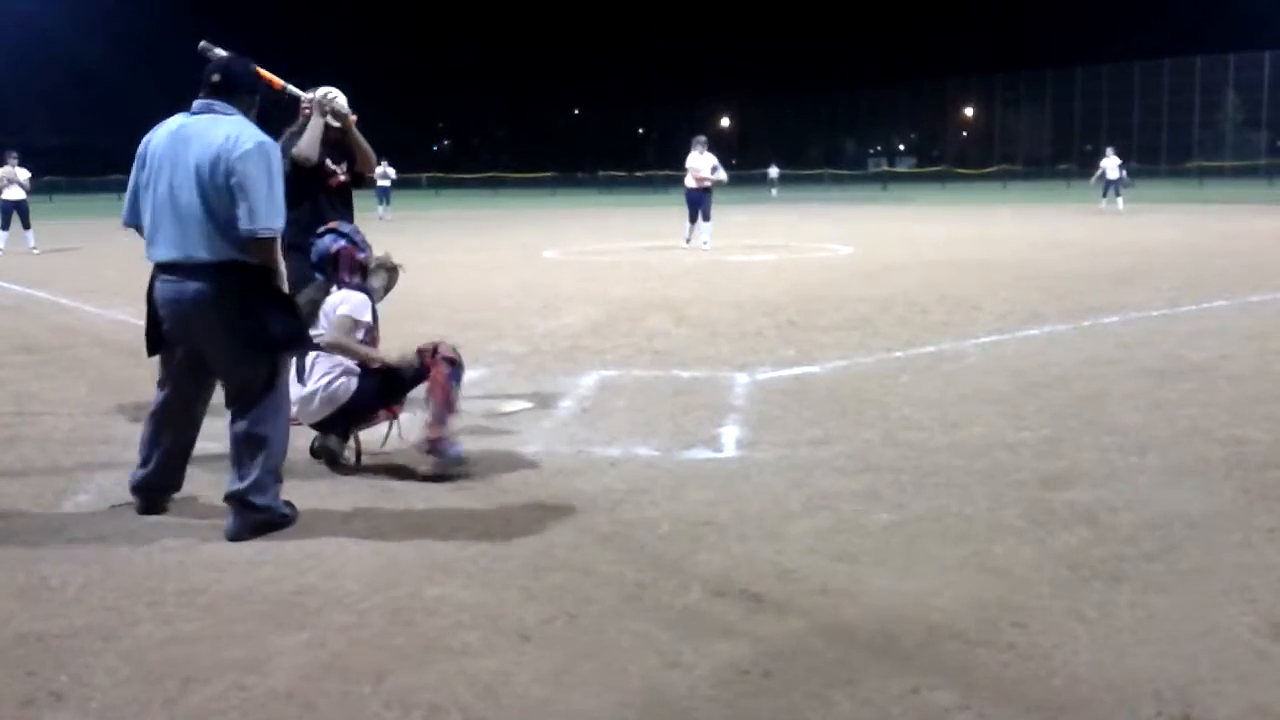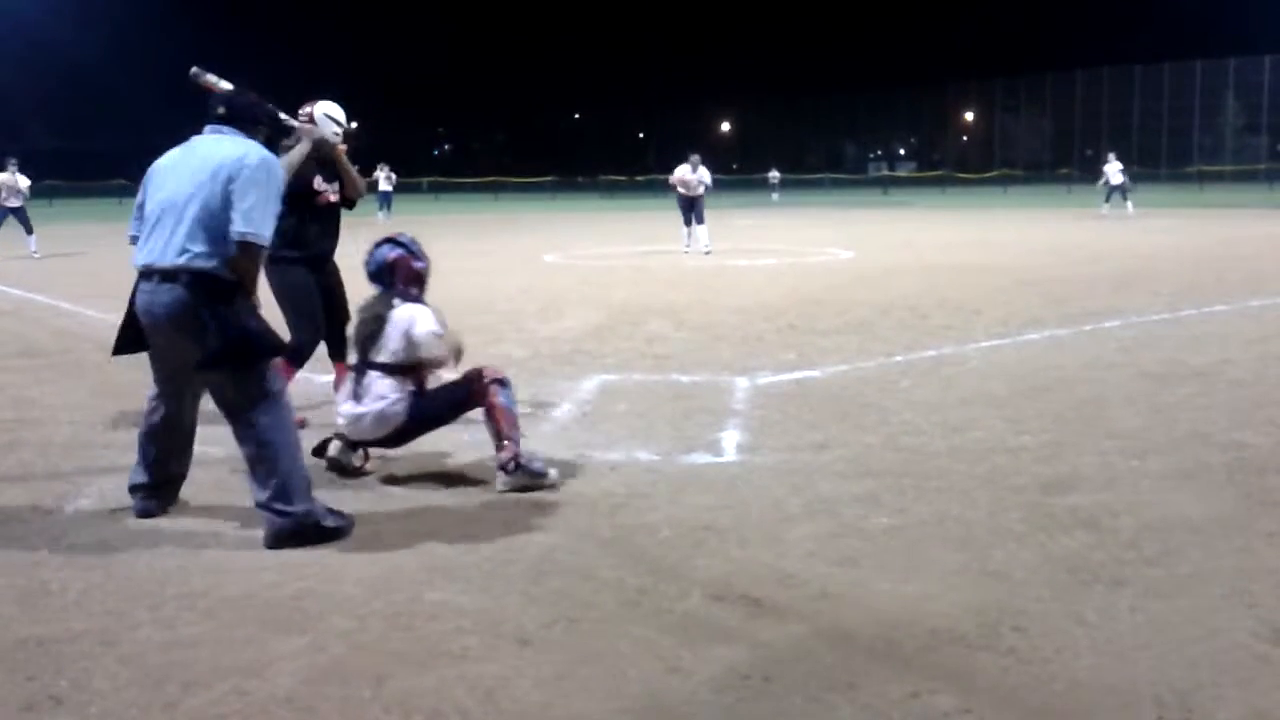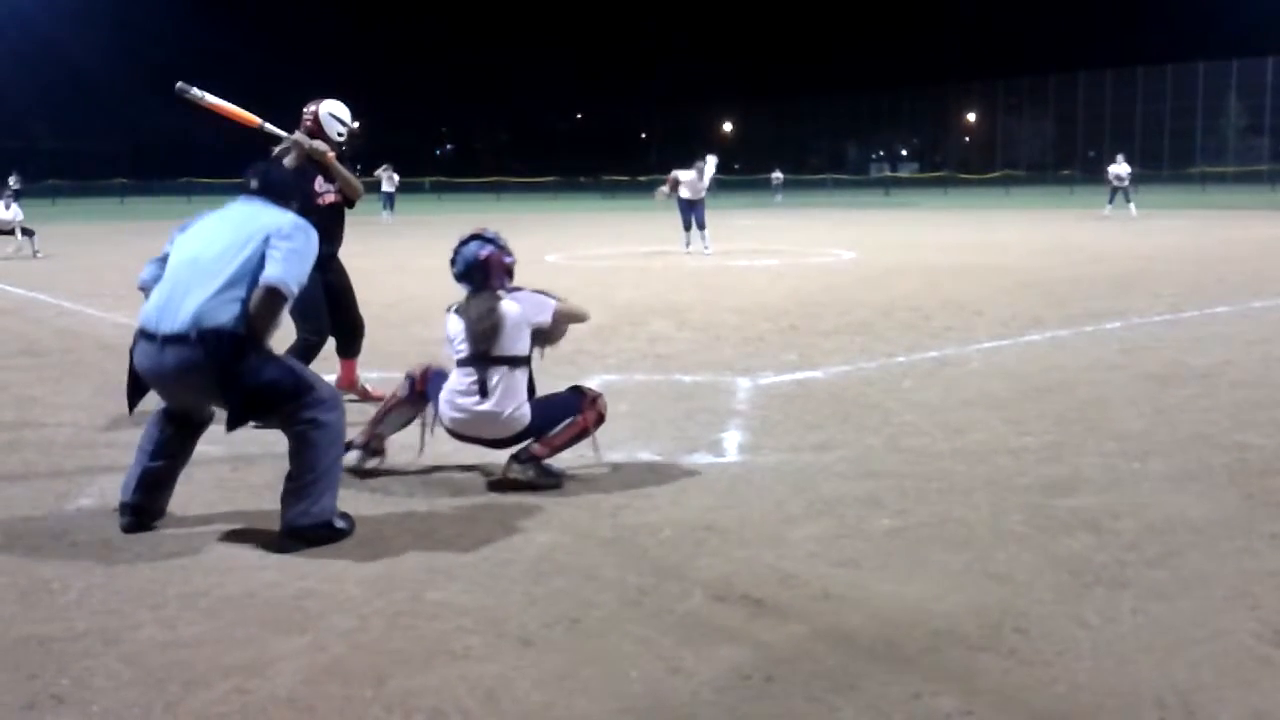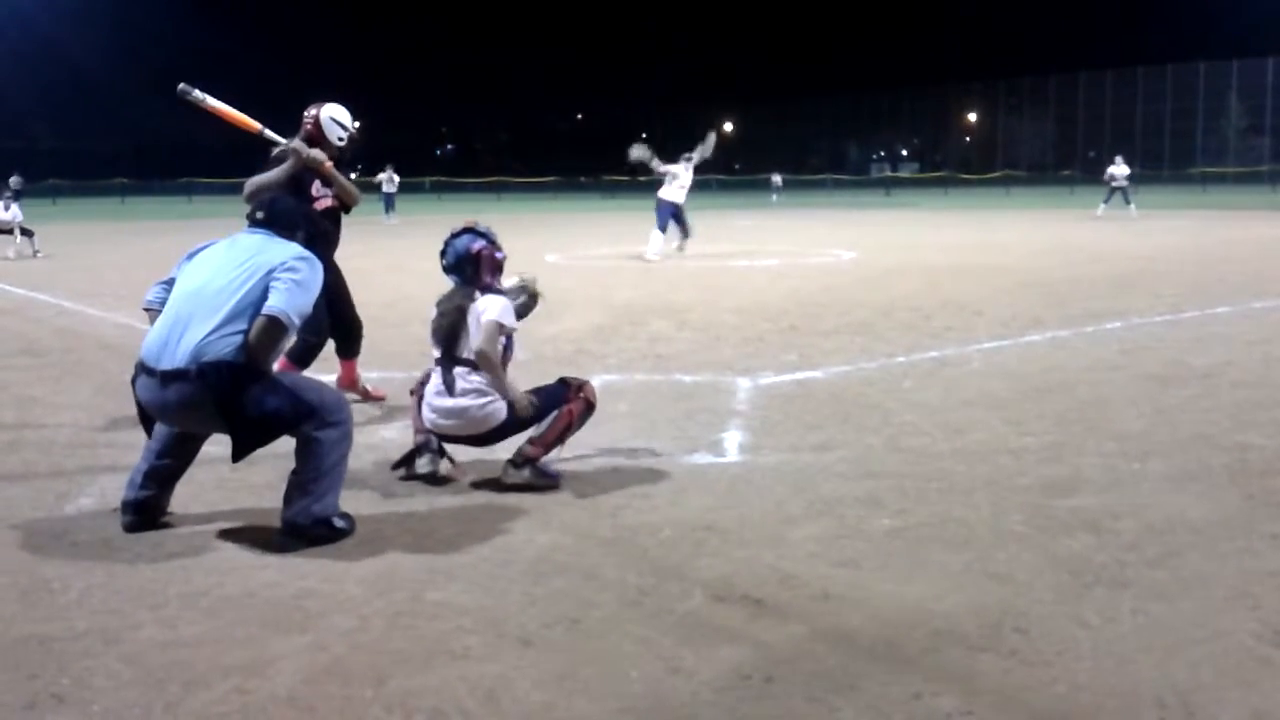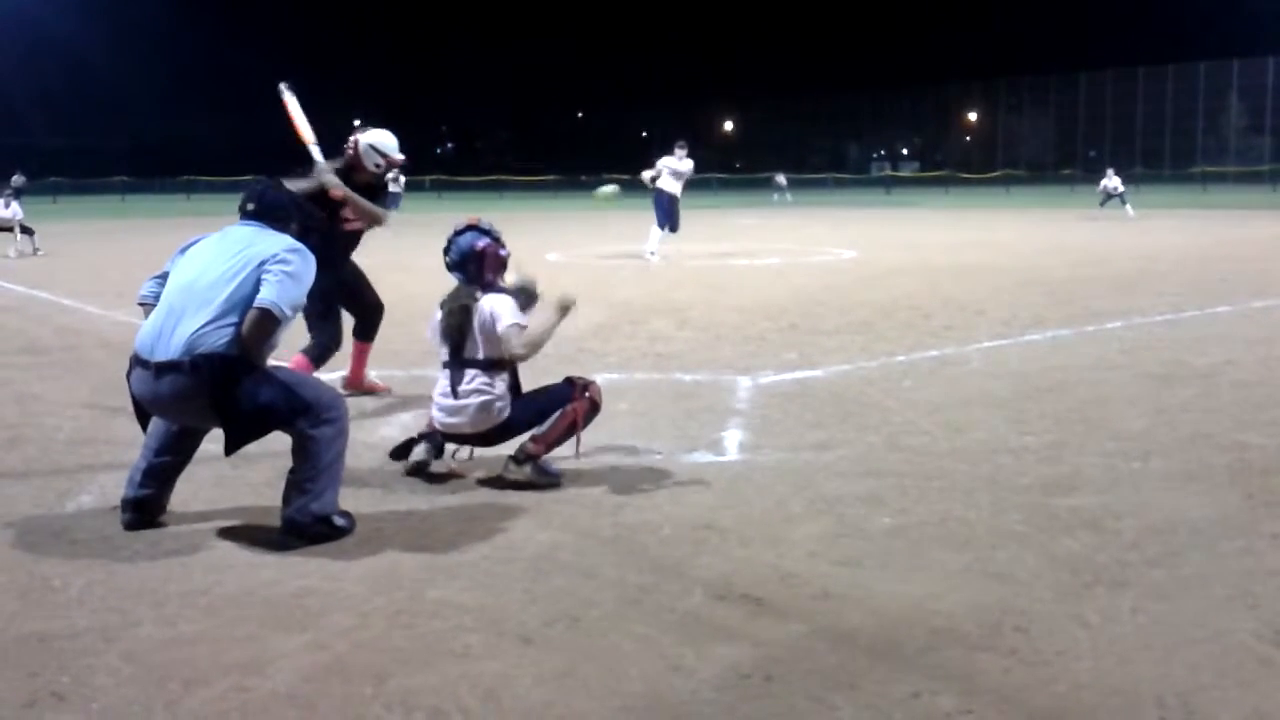
dt=0.5s
person 1, frame 1
left shoulder: (158, 135)
right shoulder: (251, 143)
left elbow: (134, 219)
right elbow: (257, 237)
right wrist: (275, 283)
left hip: (168, 285)
right hip: (226, 288)
left knee: (177, 392)
right knee: (259, 396)
left ankle: (151, 487)
right ankle: (253, 505)
person 1, frame 2
left shoulder: (168, 158)
right shoulder: (257, 159)
left elbow: (137, 233)
right elbow: (247, 244)
right wrist: (248, 293)
left hip: (150, 293)
right hip: (203, 298)
left knee: (171, 396)
right knee: (257, 401)
left ankle: (151, 490)
right ankle: (293, 515)
person 1, frame 3
left shoulder: (203, 221)
right shoulder: (293, 226)
left elbow: (149, 279)
right elbow: (273, 292)
right wrist: (251, 347)
left hip: (147, 352)
right hip: (206, 350)
left knee: (183, 409)
right knee: (321, 408)
left ankle: (138, 507)
right ankle: (309, 521)
person 1, frame 4
left shoulder: (208, 249)
right shoulder: (299, 259)
left elbow: (154, 301)
right elbow: (274, 322)
right wrist: (253, 378)
left hip: (149, 384)
right hip: (208, 386)
right knee: (329, 412)
left ankle: (141, 505)
right ankle: (310, 521)
person 1, frame 5
left shoulder: (201, 242)
right shoulder: (291, 251)
left elbow: (150, 296)
right elbow: (265, 315)
right wrist: (250, 369)
left hip: (144, 378)
right hip: (203, 379)
left knee: (185, 401)
right knee: (325, 408)
left ankle: (141, 502)
right ankle: (309, 518)
person 2, frame 1
left shoulder: (340, 146)
right shoulder: (294, 141)
left elbow: (369, 166)
right elbow: (306, 157)
left wrist: (347, 125)
right wrist: (317, 114)
right hip: (306, 245)
person 2, frame 2
left shoulder: (330, 162)
right shoulder: (294, 157)
left elbow: (357, 193)
left wrist: (339, 154)
right wrist: (308, 141)
left hip: (321, 260)
right hip: (288, 260)
left knee: (339, 326)
right knee: (308, 334)
left ankle: (345, 382)
person 2, frame 3
left shoulder: (333, 161)
left elbow: (356, 193)
left wrist: (329, 161)
left hip: (327, 259)
left knee: (351, 324)
right knee: (315, 332)
left ankle: (349, 381)
person 2, frame 4
left shoulder: (330, 165)
right shoulder: (287, 160)
left elbow: (353, 199)
right elbow: (251, 193)
left wrist: (327, 168)
right wrist: (292, 164)
left hip: (323, 261)
left knee: (349, 326)
right knee: (314, 333)
left ankle: (349, 379)
person 2, frame 5
left shoulder: (374, 186)
right shoulder: (329, 177)
left elbow: (379, 219)
left wrist: (345, 194)
right wrist: (313, 185)
left hip: (338, 262)
left knee: (371, 310)
right knee: (326, 340)
left ankle: (356, 378)
person 3, frame 1
right shoulder: (354, 297)
right elbow: (333, 340)
right wrist: (386, 358)
left hip: (311, 409)
right hip: (338, 396)
left knee: (390, 398)
right knee: (444, 355)
left ankle: (333, 438)
right ankle: (436, 440)
person 3, frame 2
left shoulder: (369, 311)
right shoulder: (416, 312)
right elbow: (437, 357)
right wrist: (450, 341)
left hip: (352, 422)
right hip: (390, 422)
right knee: (488, 380)
left ankle: (346, 444)
right ankle: (511, 464)
person 3, frame 3
left shoulder: (454, 314)
right shoulder: (523, 301)
right elbow: (581, 315)
left hip: (455, 420)
right hip: (506, 425)
left knee: (423, 376)
right knee: (593, 403)
left ankle: (367, 444)
right ankle: (526, 462)
person 3, frame 4
left shoulder: (443, 306)
right shoulder: (496, 302)
right elbow: (482, 349)
right wrist: (511, 391)
left hip: (437, 420)
right hip: (484, 421)
left knee: (428, 380)
right knee: (582, 393)
left ankle: (425, 448)
right ankle: (523, 463)
person 3, frame 5
left shoulder: (447, 305)
right shoulder: (497, 302)
right elbow: (521, 350)
right wrist: (557, 315)
left hip: (446, 421)
right hip: (487, 422)
right knee: (587, 393)
left ankle: (430, 442)
right ankle: (525, 460)
